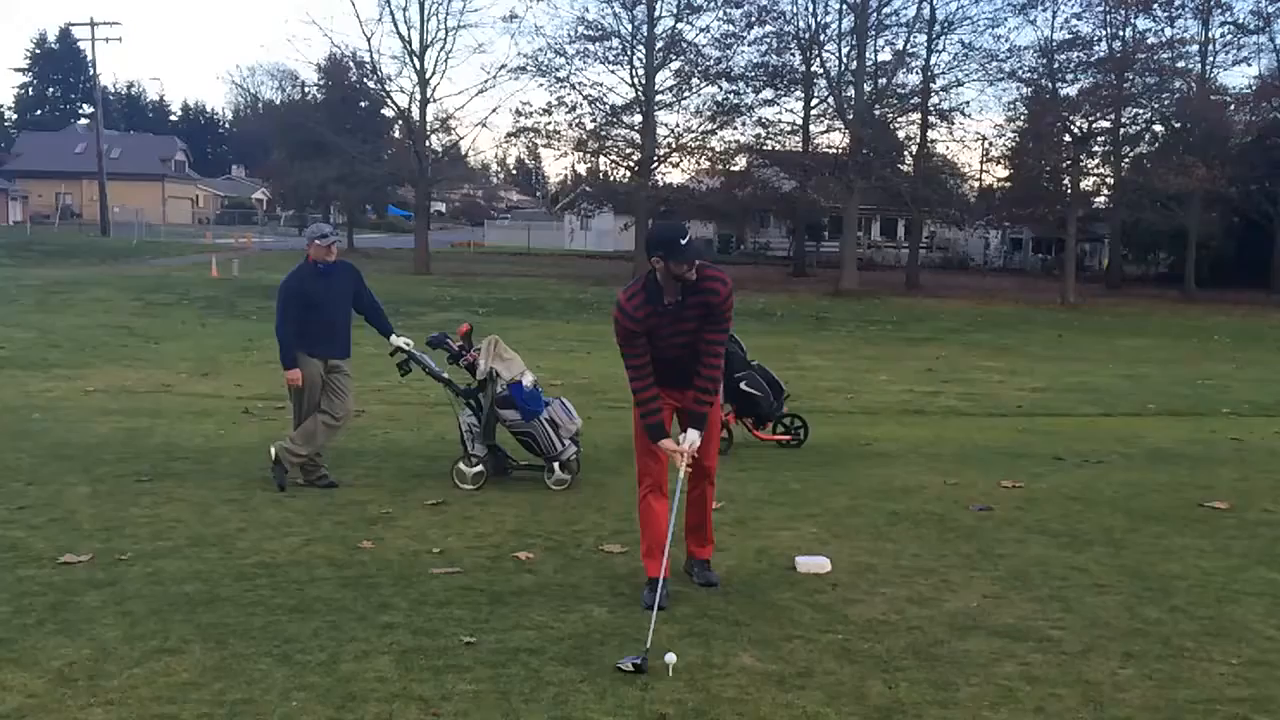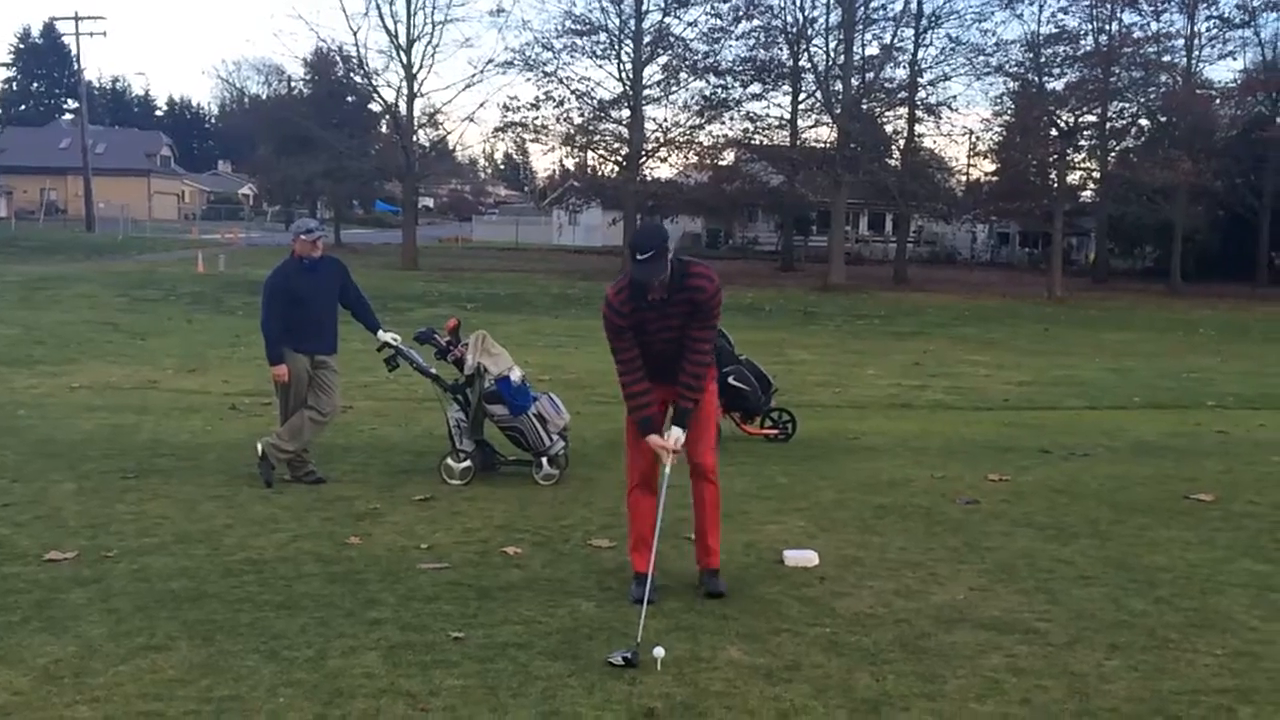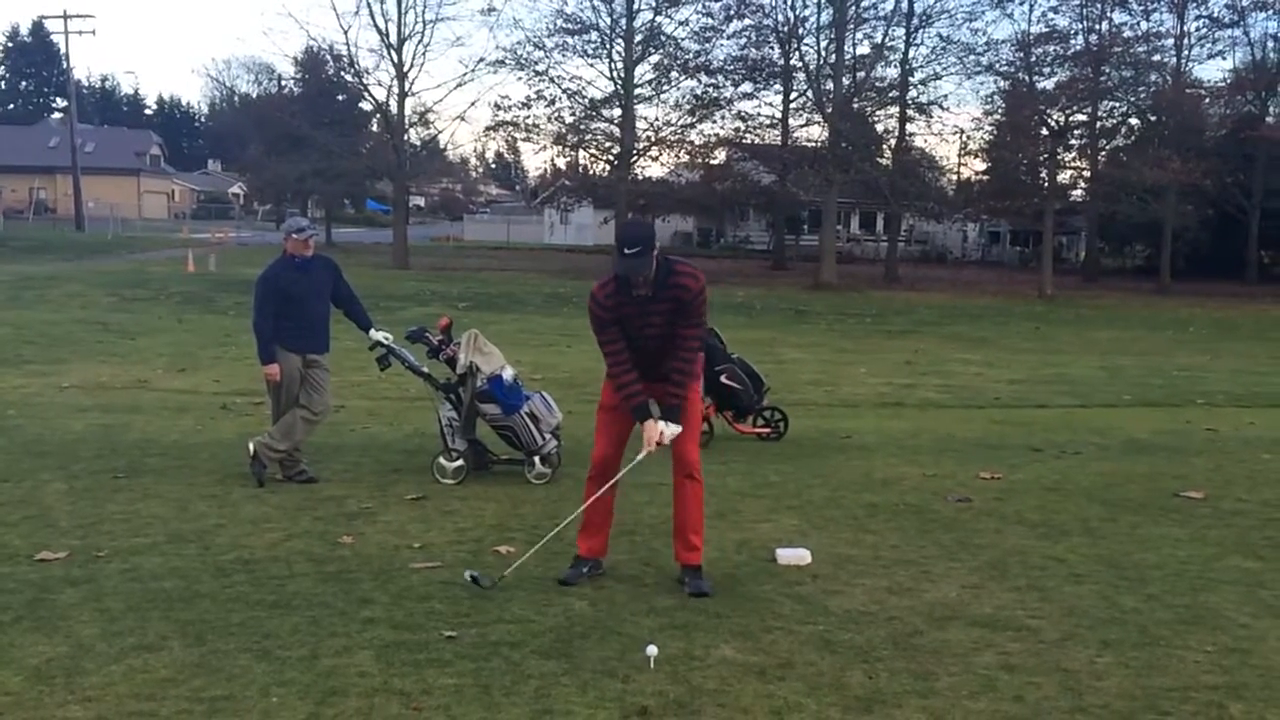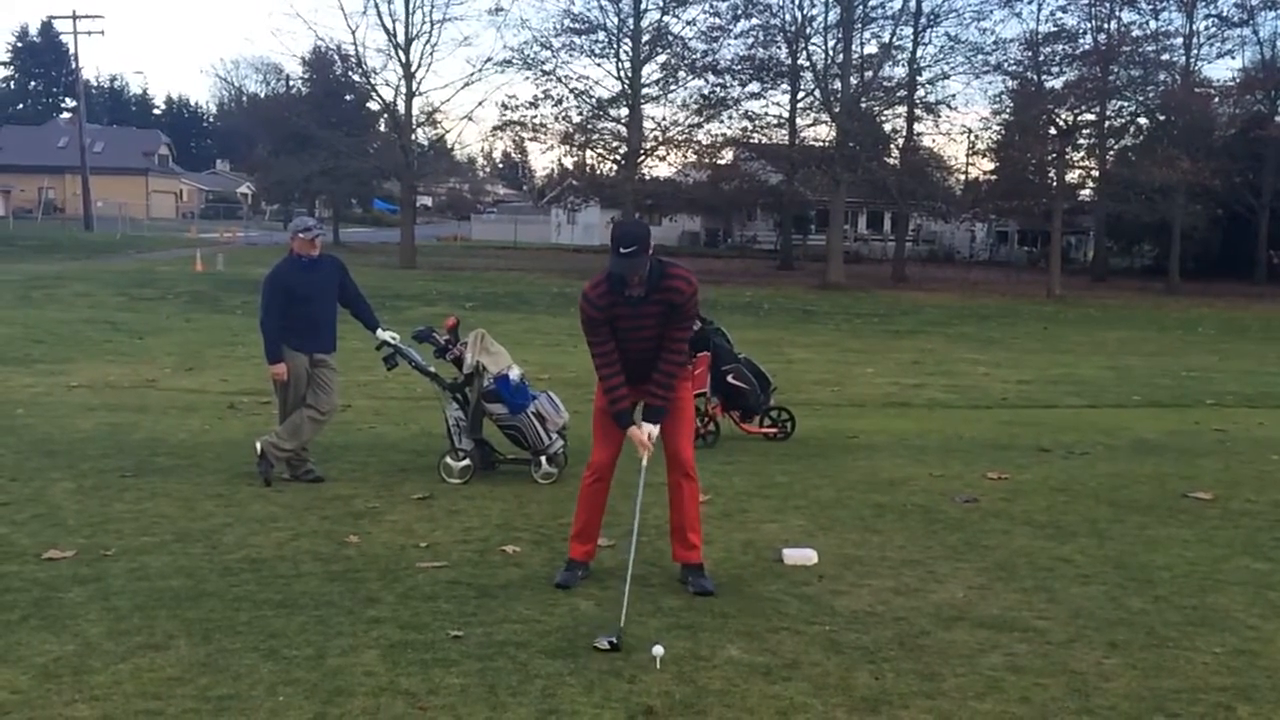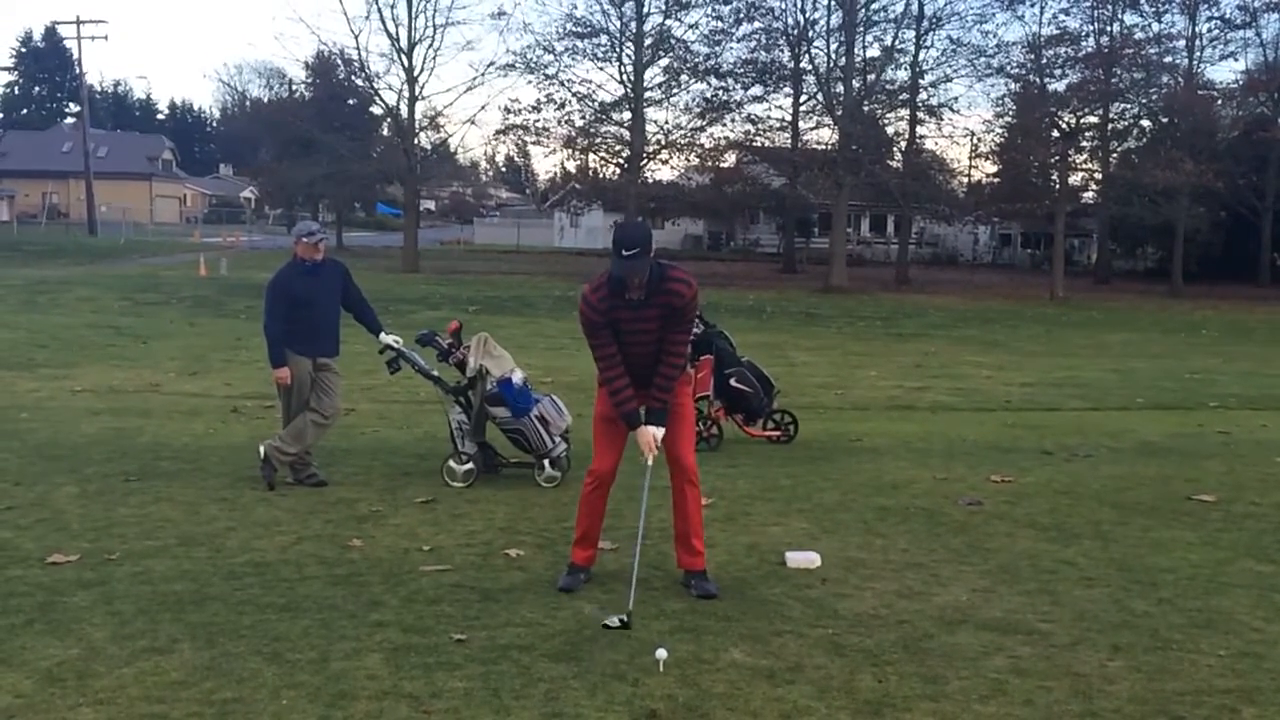
dt=1s
person 1, frame 1
left shoulder: (716, 287)
right shoulder: (630, 305)
left elbow: (712, 357)
right elbow: (639, 375)
left wrist: (697, 423)
right wrist: (658, 434)
left hip: (701, 385)
right hip: (655, 387)
left knee: (704, 469)
right knee: (652, 479)
left ankle: (699, 555)
right ankle: (656, 575)
person 1, frame 2
left shoulder: (704, 284)
right shoulder: (618, 300)
left elbow: (698, 355)
right elbow: (629, 369)
left wrist: (681, 420)
right wrist: (646, 430)
left hip: (696, 380)
right hip: (647, 382)
left knee: (704, 466)
right knee: (641, 473)
left ankle: (709, 566)
right ankle: (642, 570)
person 1, frame 3
left shoulder: (689, 283)
right shoulder: (603, 296)
left elbow: (687, 352)
right elbow: (618, 361)
left wrist: (672, 415)
right wrist: (643, 418)
left hip: (678, 378)
right hip: (626, 377)
left knee: (687, 463)
right knee: (603, 460)
left ankle: (691, 564)
right ankle: (590, 555)
person 1, frame 4
left shoulder: (682, 285)
right shoulder: (595, 296)
left elbow: (674, 353)
right elbow: (606, 363)
left wrist: (654, 414)
right wrist: (628, 423)
left hip: (670, 378)
right hip: (618, 381)
left knee: (682, 462)
right knee: (600, 463)
left ankle: (691, 563)
right ankle: (578, 558)
person 1, frame 5
left shoulder: (681, 288)
right shoulder: (594, 298)
left elbow: (674, 356)
right elbow: (609, 365)
left wrist: (656, 416)
right wrist: (635, 423)
left hip: (670, 383)
right hip: (618, 384)
left knee: (684, 467)
right knee: (601, 470)
left ankle: (694, 567)
right ankle: (580, 562)
person 2, frame 1
left shoulder: (348, 273)
right shoulder: (296, 280)
left elbow: (369, 306)
right elbow: (284, 326)
left wrist: (391, 335)
right wrist: (290, 366)
left hip: (337, 359)
right hip: (306, 358)
left knee: (339, 411)
right knee: (308, 416)
left ankle: (285, 454)
right ankle: (312, 471)
person 2, frame 2
left shoulder: (334, 268)
right shoulder: (281, 276)
left elbow: (356, 301)
right elbow: (270, 321)
left wrist: (378, 330)
right wrist: (276, 361)
left hip: (324, 354)
right hip: (293, 354)
left knee: (325, 406)
right knee: (294, 412)
left ankle: (272, 449)
right ankle: (299, 466)
person 2, frame 3
left shoulder: (326, 267)
right shoulder: (273, 275)
left elbow: (348, 300)
right elbow: (262, 321)
left wrist: (370, 330)
right wrist: (267, 360)
left hip: (316, 353)
right hip: (284, 353)
left knee: (317, 406)
right knee: (286, 412)
left ankle: (263, 449)
right ankle: (291, 466)
person 2, frame 4
left shoulder: (333, 267)
right shoulder: (280, 275)
left elbow: (354, 300)
right elbow: (269, 320)
left wrist: (377, 329)
right wrist: (274, 360)
left hip: (322, 353)
right hip: (291, 352)
left knee: (323, 406)
right knee: (293, 411)
left ankle: (270, 449)
right ankle: (298, 465)
person 2, frame 5
left shoulder: (337, 271)
right shoulder: (284, 279)
left elbow: (357, 304)
right elbow: (273, 324)
left wrist: (380, 333)
right wrist: (278, 364)
left hip: (325, 357)
right hip: (295, 356)
left knee: (327, 410)
right knee: (297, 415)
left ankle: (274, 453)
right ankle: (302, 469)
